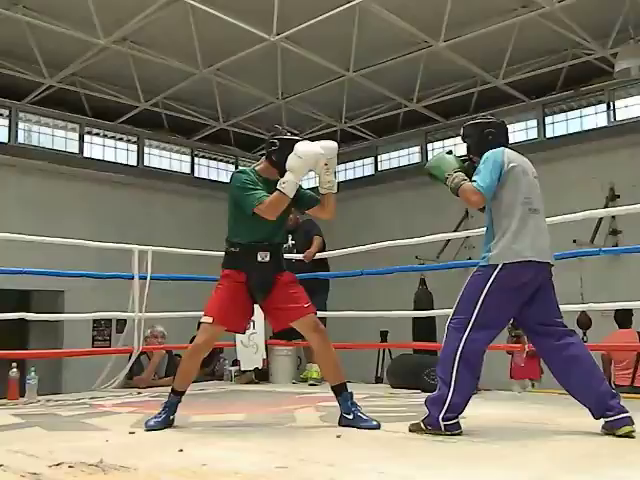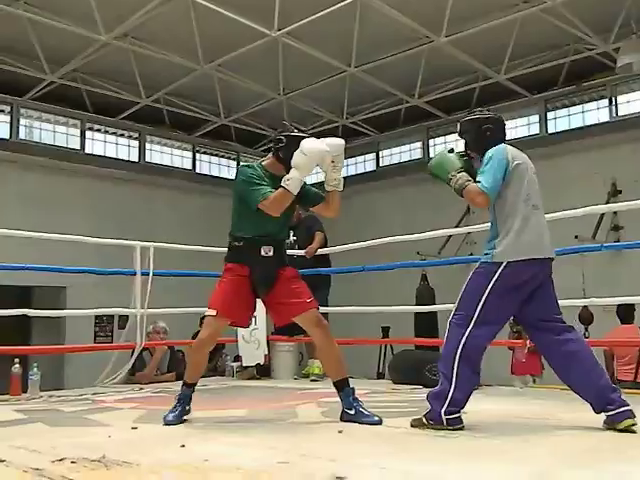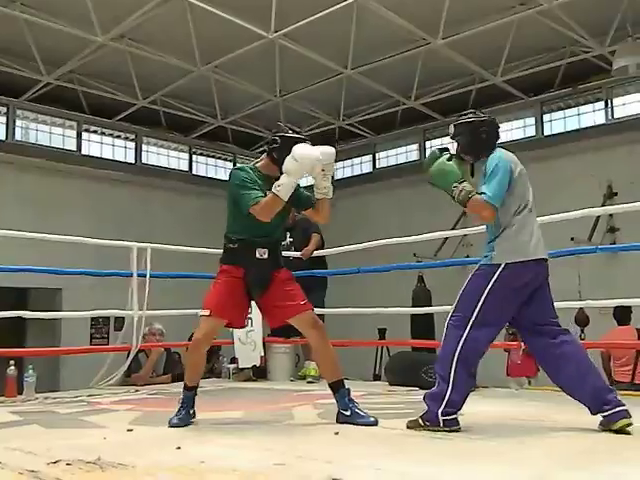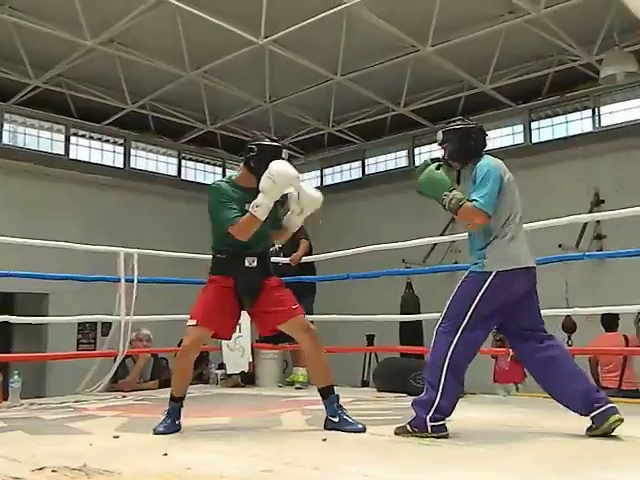
dt=0.1s
person 1, frame 1
left shoulder: (495, 156)
right shoulder: (522, 164)
left elbow: (476, 199)
left wrist: (451, 176)
right wrist: (467, 175)
left hip: (507, 261)
right hip: (539, 261)
left knee: (464, 331)
right knee: (555, 336)
left ankle: (443, 416)
right ankle: (614, 413)
person 1, frame 2
left shoulder: (498, 153)
right shoulder: (520, 159)
left elbow: (479, 198)
left wrist: (454, 175)
right wrist: (467, 172)
left hip: (510, 258)
right hip: (539, 258)
left knee: (466, 327)
right knee: (554, 332)
left ankle: (445, 410)
right ankle: (614, 407)
person 1, frame 3
left shoulder: (497, 159)
right shoulder: (495, 162)
left elbow: (486, 212)
right elbow: (487, 205)
left wrist: (455, 184)
right wrist: (460, 177)
left hip: (506, 260)
right hip: (532, 261)
left knee: (462, 328)
right knee: (548, 336)
left ankle: (441, 412)
right ankle: (610, 406)
person 1, frame 4
left shoulder: (487, 165)
right shoulder: (484, 169)
left elbow: (477, 218)
right elbow: (477, 213)
left wrist: (445, 193)
right wrist: (447, 186)
left hip: (496, 268)
right hip: (519, 268)
left knee: (452, 334)
right knee: (535, 341)
left ankle: (430, 418)
right ankle: (599, 408)
person 2, frame 1
left shoulder: (287, 185)
right shoulder: (242, 178)
left elbow: (327, 212)
right elbow: (268, 212)
left wrist: (327, 174)
right wrist: (295, 175)
left hip: (274, 271)
right hip: (238, 271)
left knee: (317, 332)
right knee: (202, 343)
left ankle: (347, 408)
right ankle: (170, 407)
person 2, frame 2
left shoulder: (292, 181)
right shoulder: (248, 173)
left elbow: (331, 210)
right elbow: (273, 208)
left wrist: (334, 171)
right wrist: (300, 172)
left hip: (277, 266)
right hip: (241, 265)
left knee: (320, 328)
right knee: (207, 336)
left ankle: (350, 403)
right ankle: (183, 401)
person 2, frame 3
left shoulder: (287, 182)
right shoulder: (241, 176)
left elbow: (322, 215)
right elbow: (264, 214)
left wrist: (325, 177)
right wrist: (291, 177)
left hip: (273, 269)
right hip: (236, 268)
left knee: (316, 330)
right knee: (202, 337)
left ankle: (345, 405)
right ankle: (187, 404)
person 2, frame 4
left shoulder: (267, 192)
right shoulder: (221, 189)
left elbow: (277, 237)
right elbow: (241, 232)
left wrist: (297, 213)
right wrist: (268, 196)
left hip: (262, 276)
right hip: (225, 277)
left knee: (308, 335)
right knee: (189, 345)
left ankle: (334, 412)
right ankle: (173, 414)
person 3, frame 1
left shoulder: (308, 225)
left elbow: (318, 238)
left wrist: (313, 249)
left hip: (315, 287)
left ankle: (316, 369)
right ankle: (309, 368)
person 3, frame 2
left shoulder: (310, 221)
left elbow: (320, 234)
left wrist: (315, 245)
left hip: (316, 282)
right knee: (303, 326)
left ankle: (318, 365)
right ankle: (311, 364)
person 3, frame 3
left shoulder: (306, 223)
left elbow: (316, 236)
left wrist: (311, 247)
left hip: (313, 285)
right knee: (299, 328)
left ankle: (313, 367)
right ankle: (307, 366)
person 3, frame 4
left shoulder: (295, 229)
left elbow: (305, 242)
left wrist: (299, 253)
left hip: (301, 290)
right knee: (289, 335)
left ankle: (302, 373)
right ankle: (295, 372)
